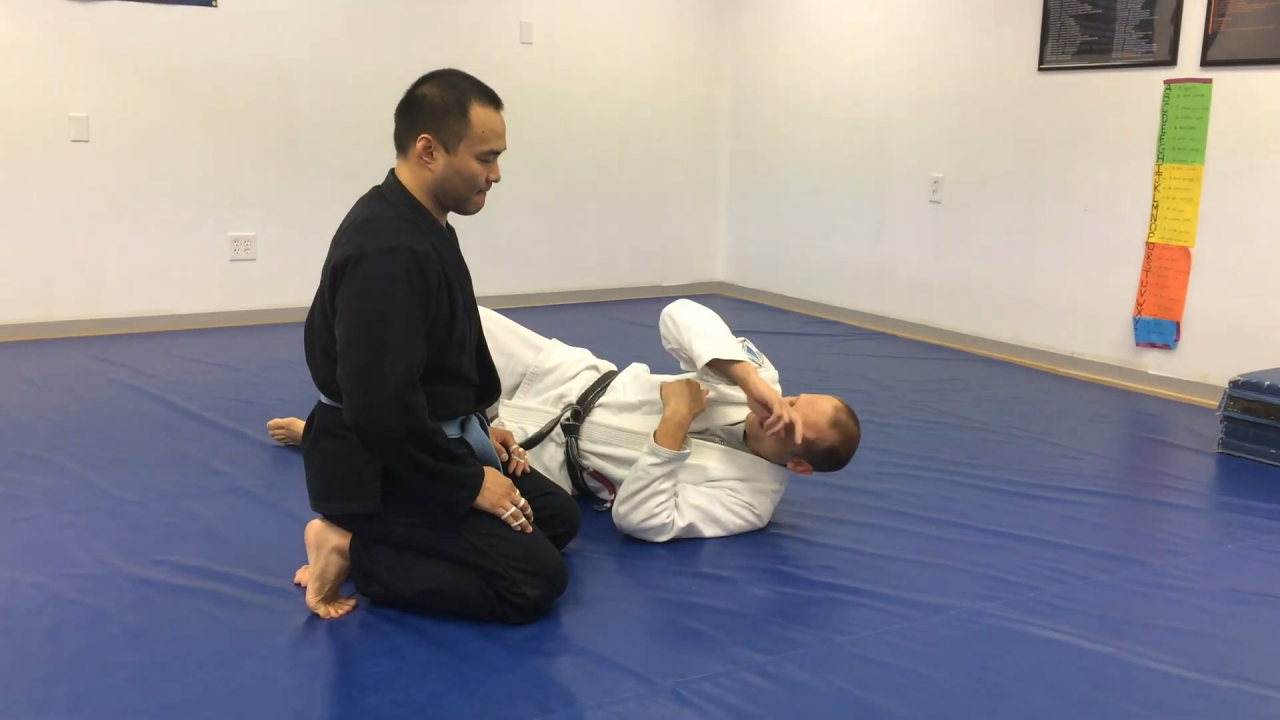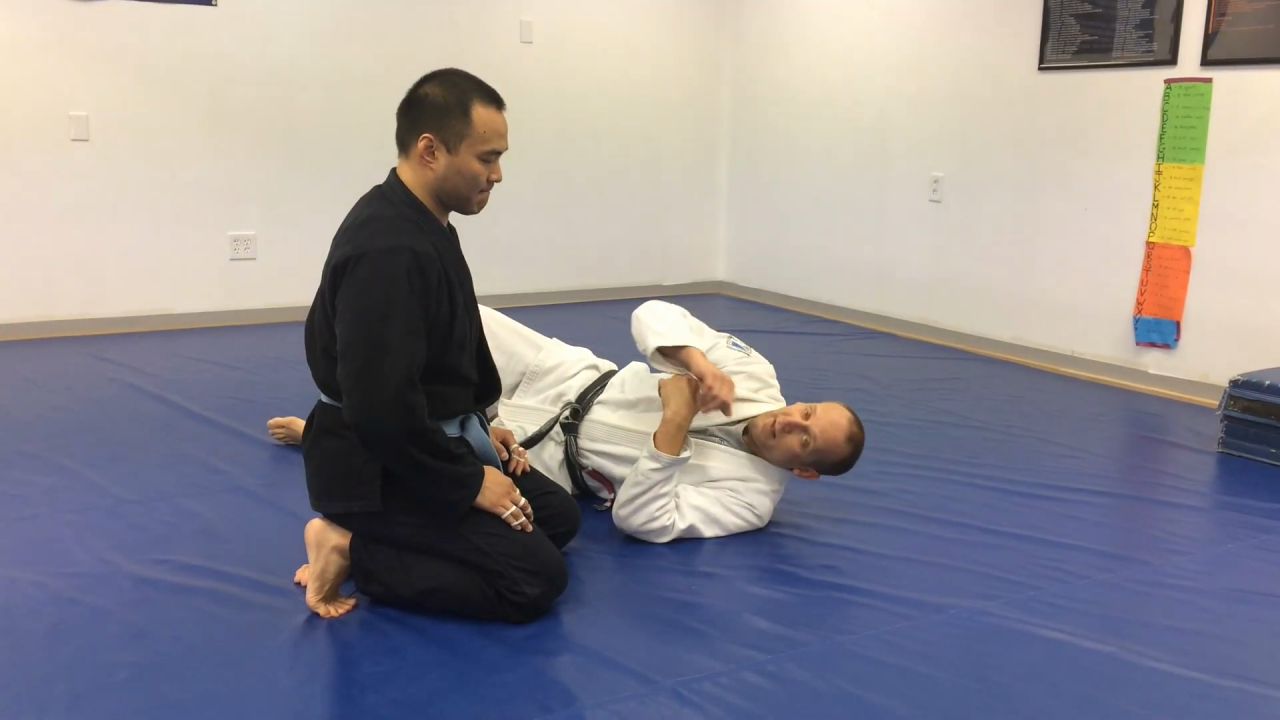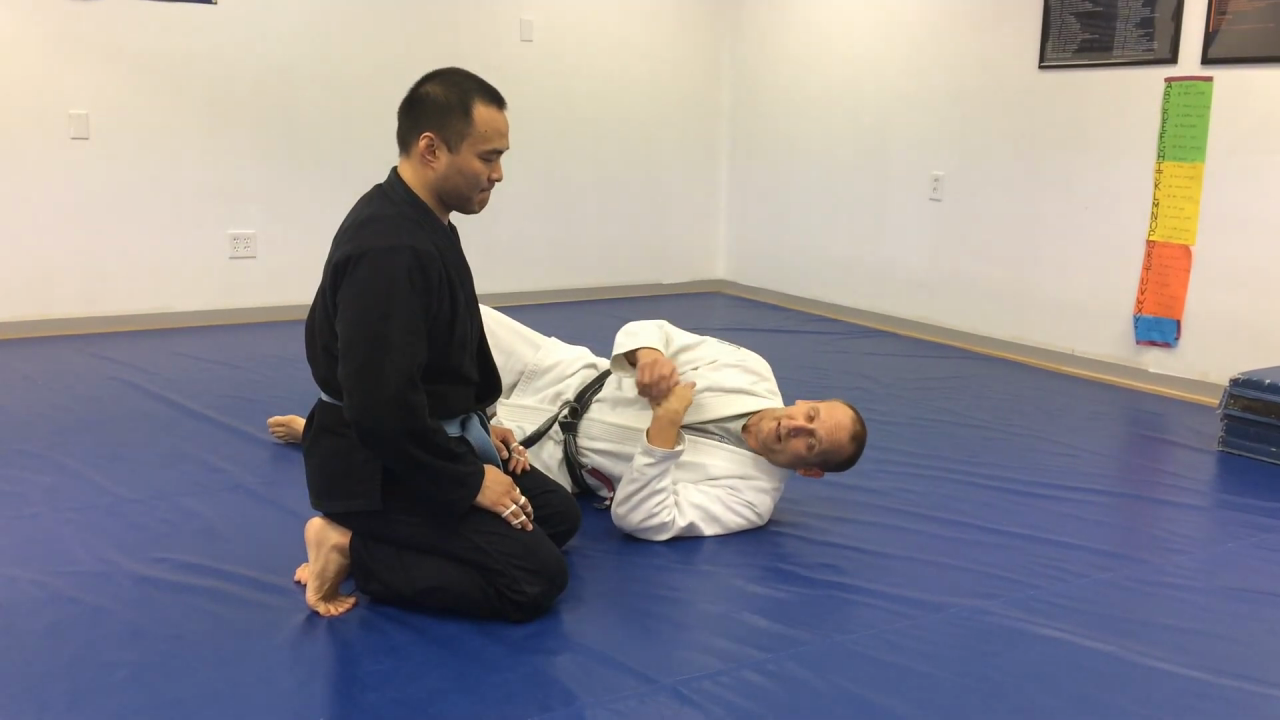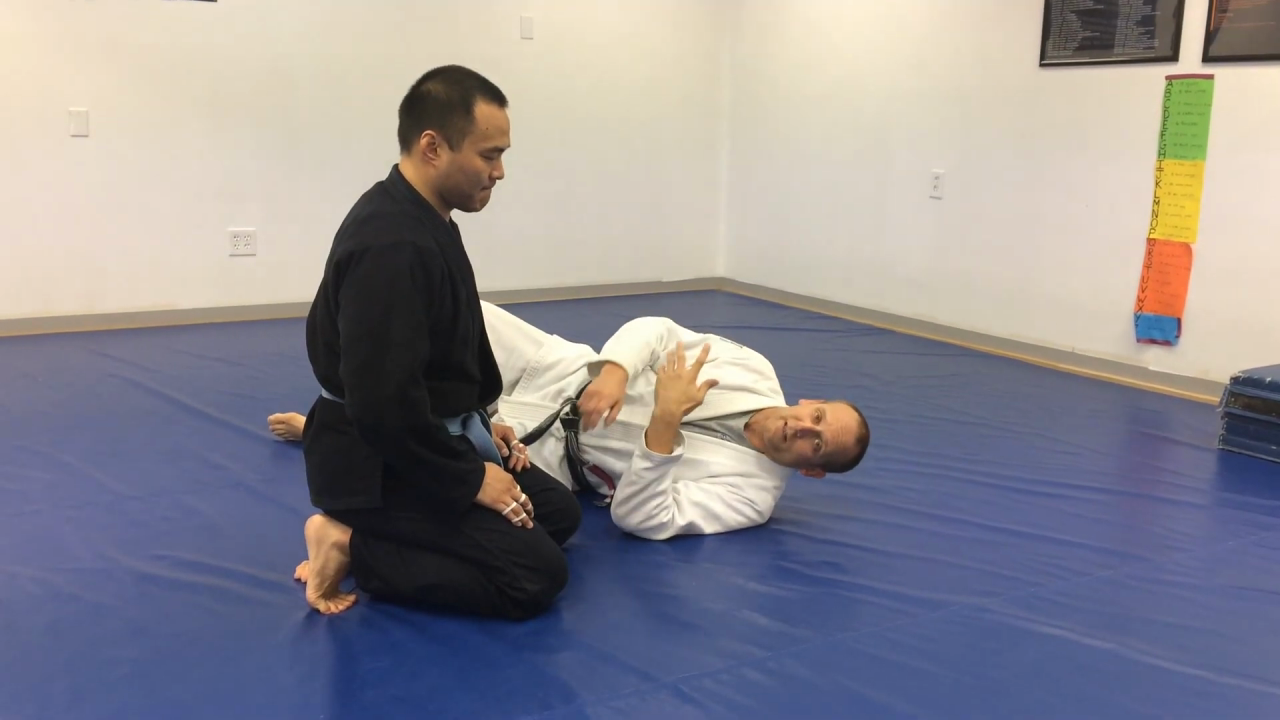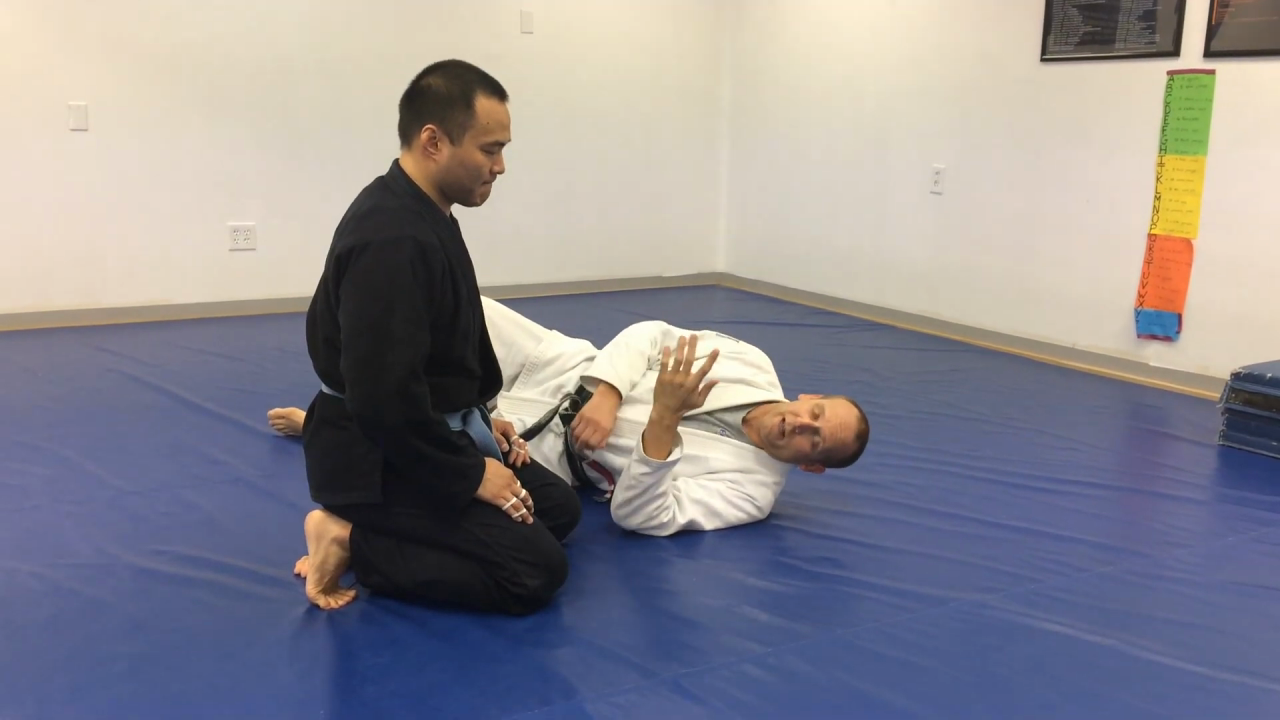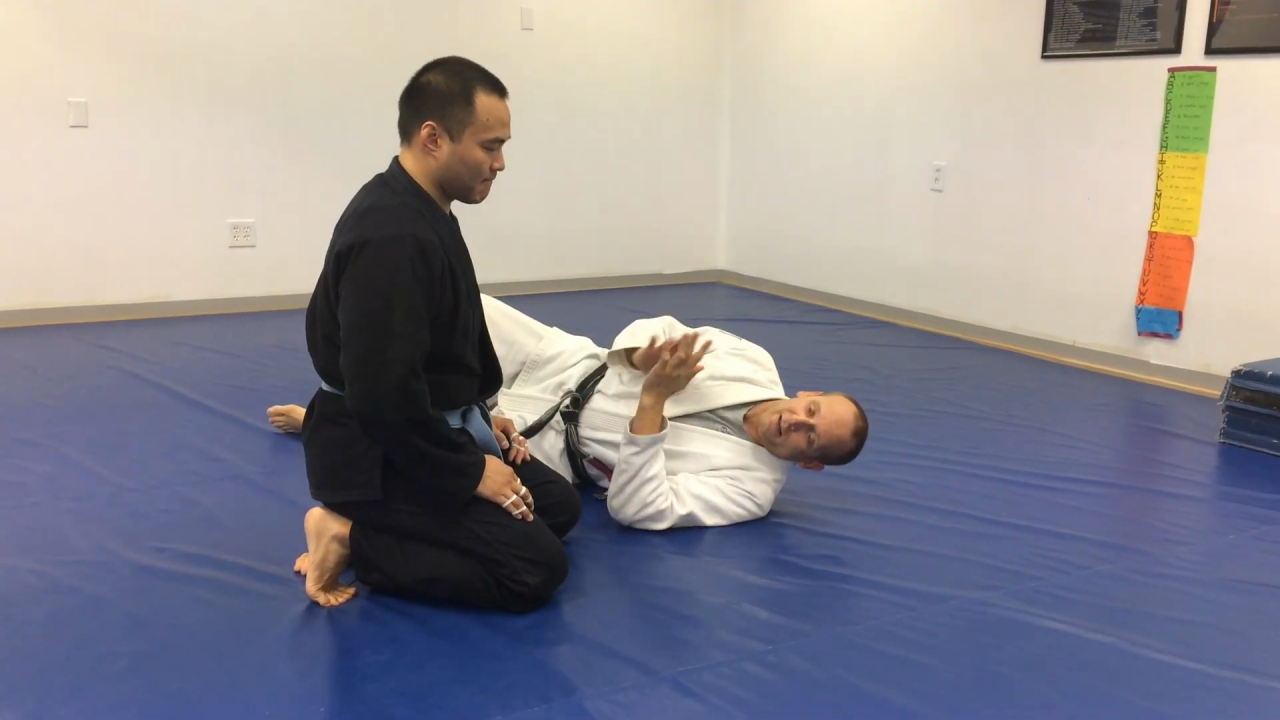
dt=0.3s
person 1, frame 1
left shoulder: (751, 500)
right shoulder: (760, 379)
left elbow: (640, 518)
right elbow: (680, 316)
left wrist: (676, 423)
right wrist: (750, 383)
left hip: (553, 458)
right hip: (578, 379)
person 1, frame 2
left shoulder: (752, 498)
right shoulder: (756, 379)
left elbow: (640, 519)
right elbow: (652, 315)
left wrist: (674, 424)
right wrist: (700, 362)
left hip: (552, 455)
right hip: (576, 377)
person 1, frame 3
left shoulder: (751, 495)
right shoulder: (752, 372)
left elbow: (640, 517)
right elbow: (650, 332)
left wrist: (666, 422)
right wrist: (650, 356)
left hip: (551, 454)
right hip: (574, 376)
person 1, frame 4
left shoulder: (752, 493)
right shoulder: (752, 370)
left elbow: (639, 517)
right elbow: (653, 330)
left wrist: (666, 421)
right wrist: (613, 372)
left hip: (552, 451)
right hip: (570, 373)
person 1, frame 5
left shoulder: (751, 488)
right shoulder: (750, 364)
left elbow: (639, 514)
right elbow: (649, 337)
left wrist: (665, 416)
right wrist: (608, 395)
left hip: (551, 445)
right hip: (571, 369)
person 1, frame 6
left shoulder: (751, 487)
right shoulder: (754, 362)
left elbow: (634, 508)
right elbow: (656, 328)
left wrist: (652, 402)
right wrist: (647, 355)
left hip: (553, 444)
right hip: (578, 366)
person 2, frame 1
left shoulder: (421, 224)
right shoulder: (385, 250)
right elbow: (380, 407)
left wrist: (474, 429)
right wrist: (467, 483)
left hip: (427, 442)
right hip: (377, 465)
left knee: (556, 518)
right knee: (533, 580)
left ankle: (384, 539)
right ankle: (353, 551)
person 2, frame 2
left shoulder: (422, 223)
right shoulder: (386, 250)
right elbow: (380, 407)
left wrist: (474, 429)
right wrist: (467, 481)
left hip: (430, 439)
right hip: (377, 464)
left knee: (558, 516)
right knee: (535, 578)
left ankle: (369, 538)
right ankle: (353, 549)
person 2, frame 3
left shoulder: (423, 222)
right shoulder: (388, 249)
right elbow: (381, 407)
left wrist: (477, 428)
right wrist: (467, 481)
left hip: (429, 439)
right hip: (377, 462)
left knee: (557, 516)
right knee: (534, 579)
left ankle: (373, 537)
right ankle: (352, 550)
person 2, frame 4
left shoulder: (423, 220)
right shoulder: (390, 246)
right elbow: (383, 403)
left wrist: (477, 425)
right wrist: (468, 478)
left hip: (429, 437)
right hip: (377, 460)
left knee: (558, 513)
right knee: (535, 576)
left ankle: (378, 536)
right ankle: (353, 547)
person 2, frame 5
left shoulder: (424, 214)
right shoulder: (391, 240)
right elbow: (385, 398)
left wrist: (477, 423)
right wrist: (469, 473)
left hip: (429, 432)
right hip: (378, 455)
left knee: (557, 508)
right knee: (534, 571)
left ankle: (380, 530)
right ankle: (352, 543)
person 2, frame 6
left shoulder: (422, 211)
right shoulder: (390, 238)
right elbow: (383, 395)
left wrist: (477, 420)
right wrist: (468, 471)
left hip: (429, 429)
right hip: (377, 452)
left knee: (558, 507)
right knee: (535, 568)
left ankle: (375, 527)
right ankle: (353, 540)
